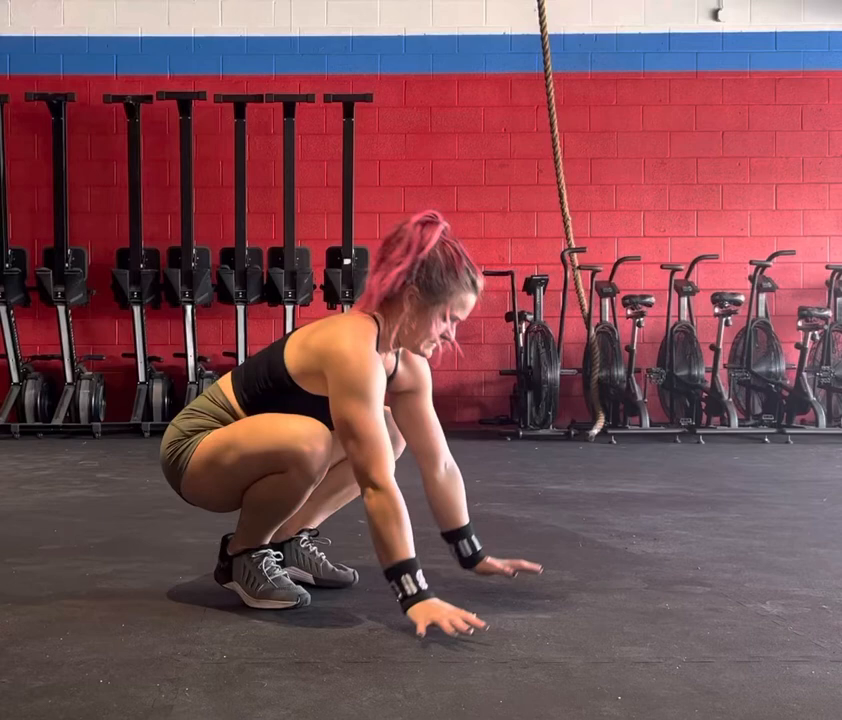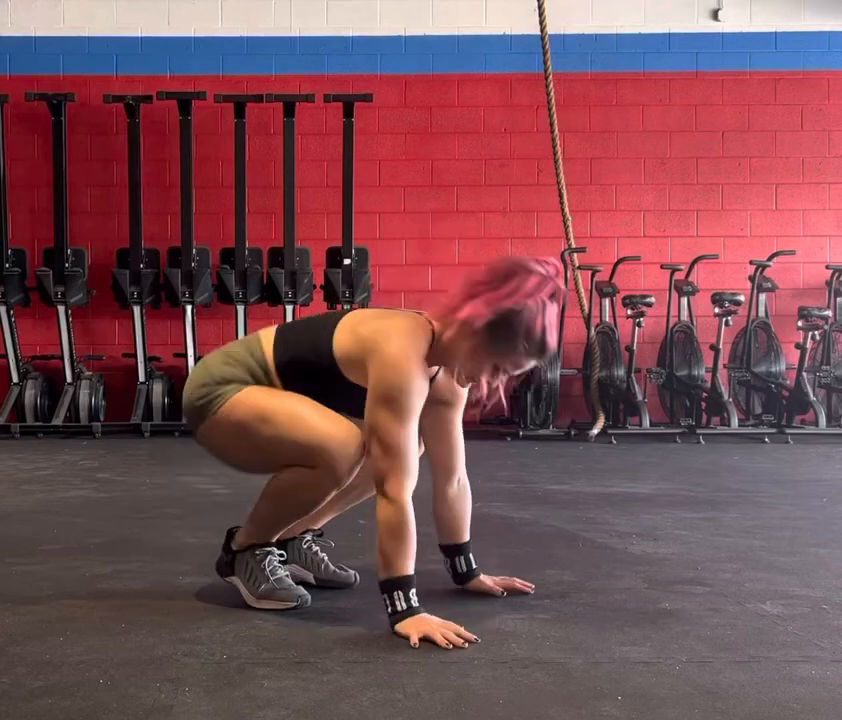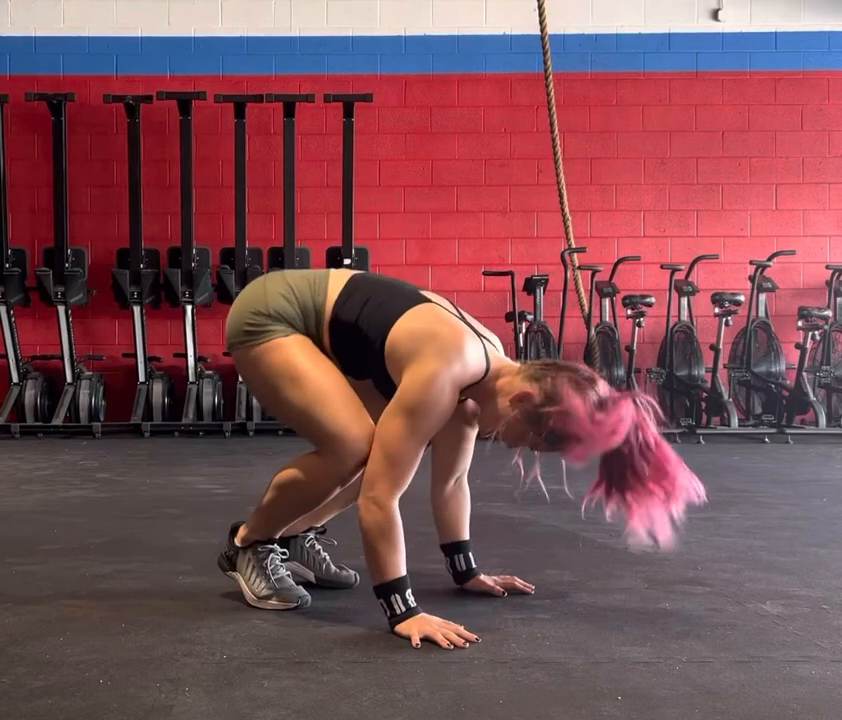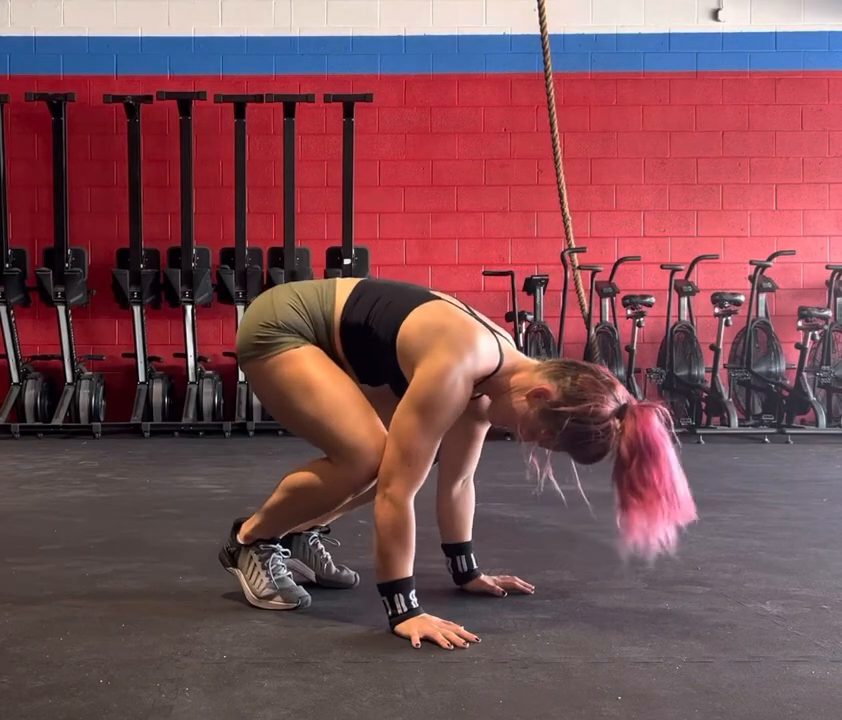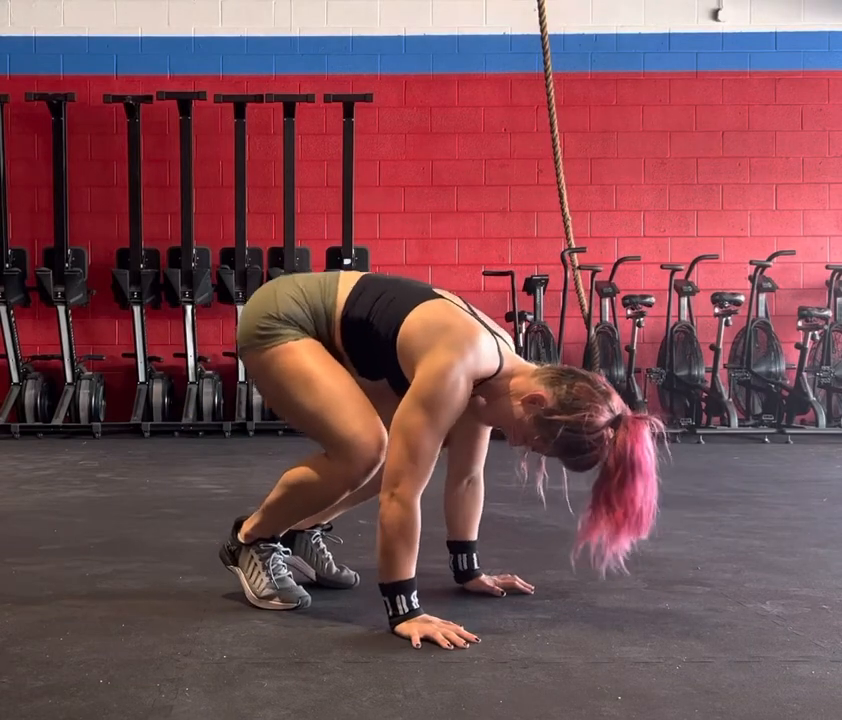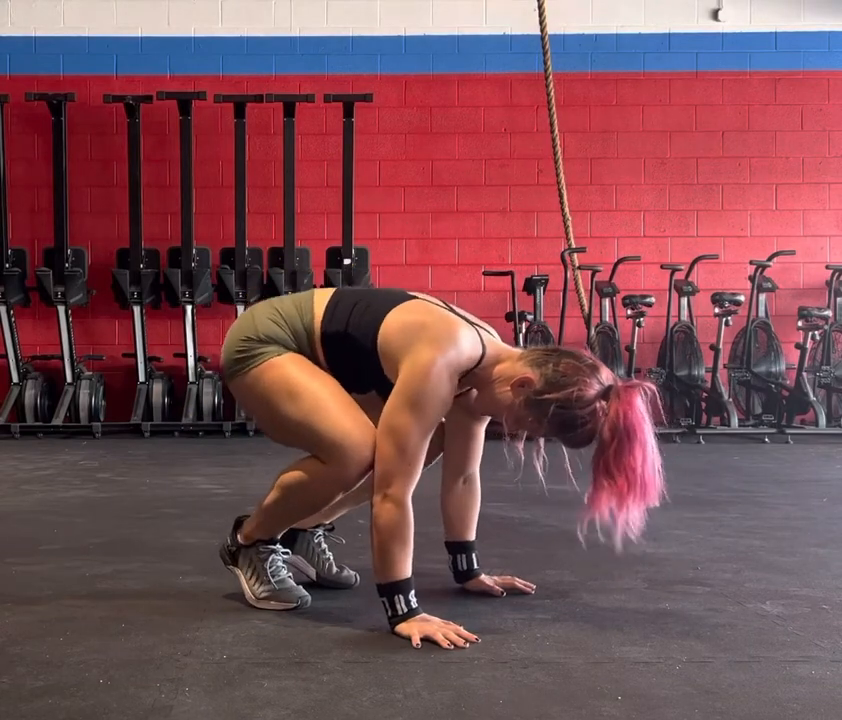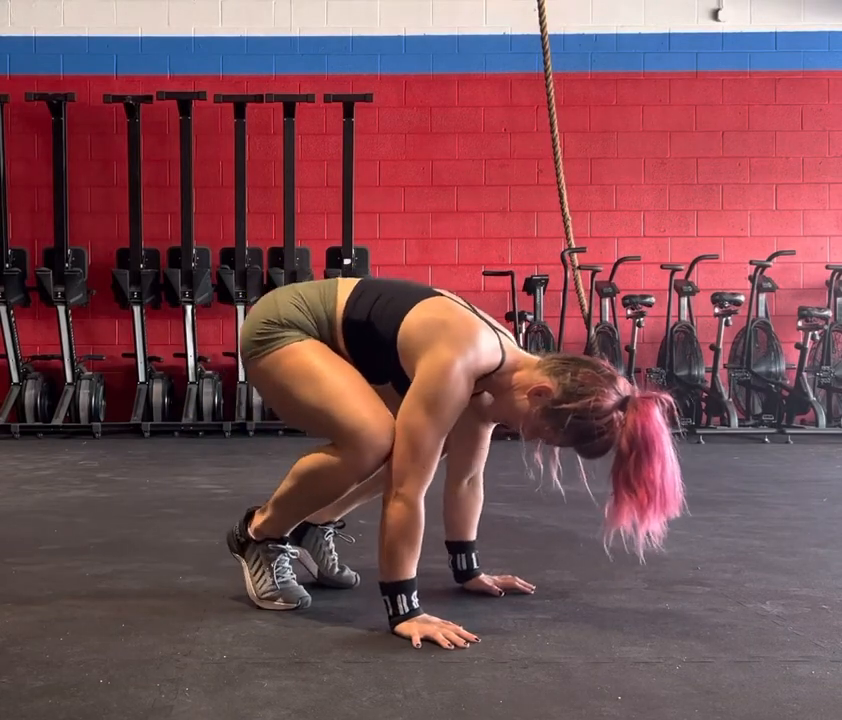
dt=0.5s
person 1, frame 1
left shoulder: (406, 361)
right shoulder: (353, 351)
left elbow: (438, 463)
right elbow: (377, 482)
left wrist: (474, 555)
right wrist: (416, 595)
left hip: (253, 448)
right hip: (195, 447)
left knee: (387, 438)
right knee: (309, 444)
left ankle: (288, 539)
right ankle: (242, 554)
person 1, frame 2
left shoulder: (446, 370)
right shoulder: (402, 355)
left elbow: (451, 477)
right elbow: (394, 491)
left wrist: (467, 571)
right wrist: (405, 609)
left hip: (268, 392)
right hip: (221, 385)
left knee: (402, 450)
right knee: (343, 447)
left ankle: (294, 539)
right ankle: (247, 550)
person 1, frame 3
left shoulder: (492, 373)
right shoulder: (444, 373)
left elbow: (449, 479)
right elbow: (378, 495)
left wrist: (466, 571)
right wrist: (403, 611)
left hip: (321, 318)
right hip: (268, 314)
left knee: (393, 449)
right knee: (352, 448)
left ankle: (295, 536)
right ankle: (248, 545)
person 1, frame 4
left shoulder: (498, 371)
right shoulder: (455, 369)
left elbow: (455, 479)
right elbow: (396, 491)
left wrist: (467, 571)
right wrist: (405, 611)
left hip: (331, 332)
right hip: (281, 322)
left knee: (405, 454)
right knee: (366, 457)
left ankle: (298, 536)
right ankle: (251, 542)
person 1, frame 5
left shoulder: (498, 369)
right shoulder: (456, 368)
left elbow: (466, 475)
right elbow: (401, 490)
left wrist: (468, 570)
right wrist: (405, 612)
left hip: (327, 332)
right hip: (280, 319)
left knee: (422, 443)
right knee: (364, 450)
left ankle: (302, 532)
right ankle: (251, 539)
person 1, frame 6
left shoulder: (485, 364)
right shoulder: (440, 363)
left elbow: (462, 475)
right elbow: (392, 490)
left wrist: (468, 570)
right wrist: (404, 610)
left hip: (315, 349)
right hip: (264, 340)
left knee: (423, 441)
right knee: (357, 451)
left ankle: (302, 531)
right ankle: (250, 541)
person 1, frame 7
left shoulder: (499, 370)
right shoulder: (459, 365)
left elbow: (464, 476)
right elbow: (406, 490)
left wrist: (468, 570)
right wrist: (405, 611)
left hip: (335, 336)
right hip: (283, 324)
left knee: (425, 441)
right knee: (373, 440)
left ankle: (313, 526)
right ankle: (259, 535)
